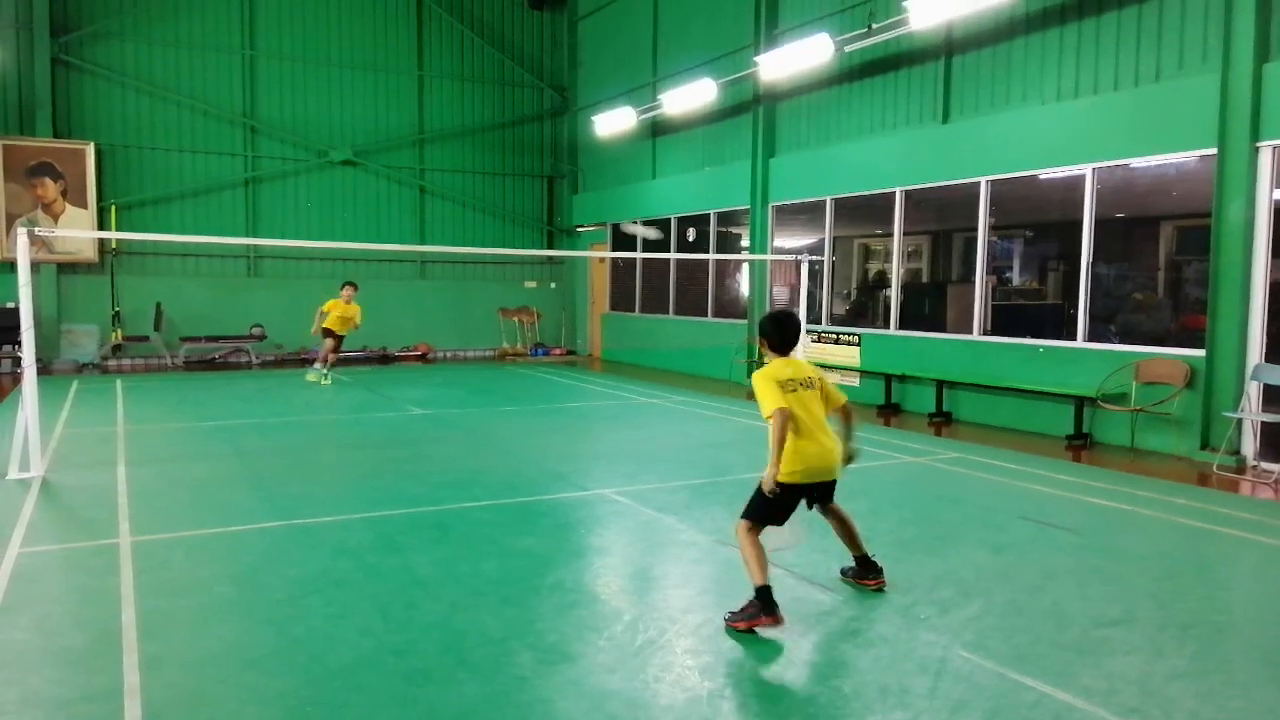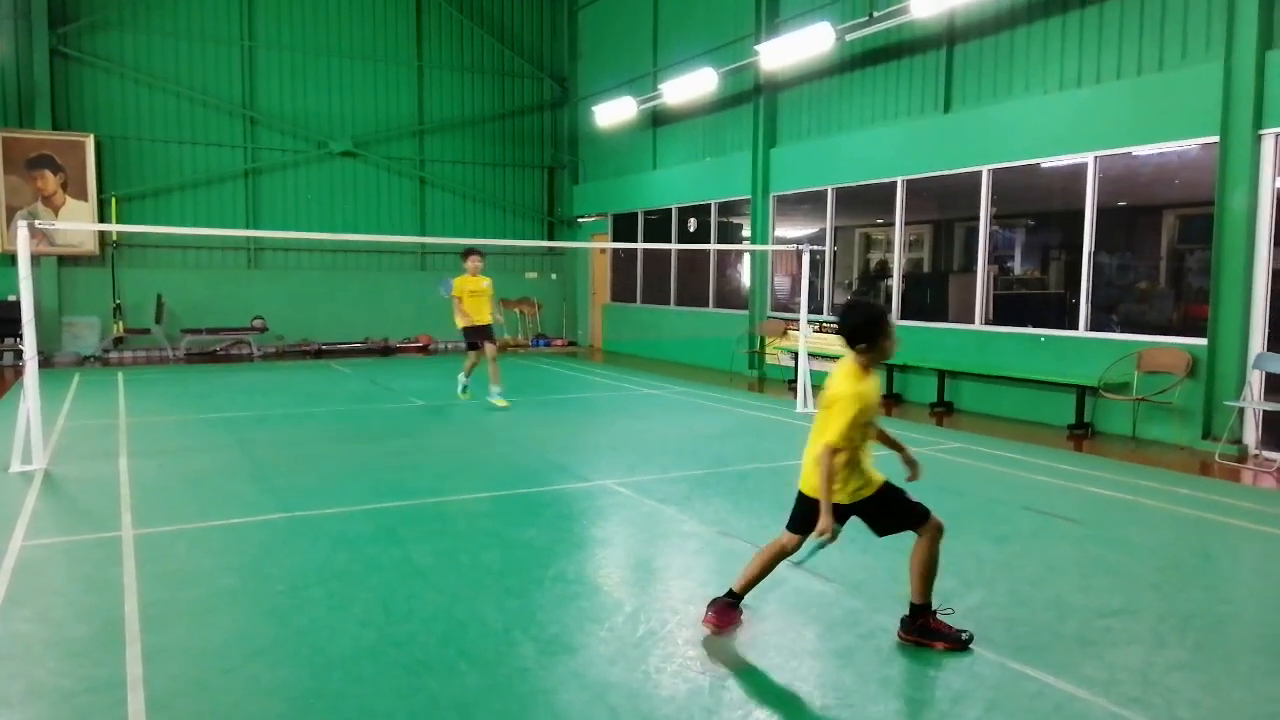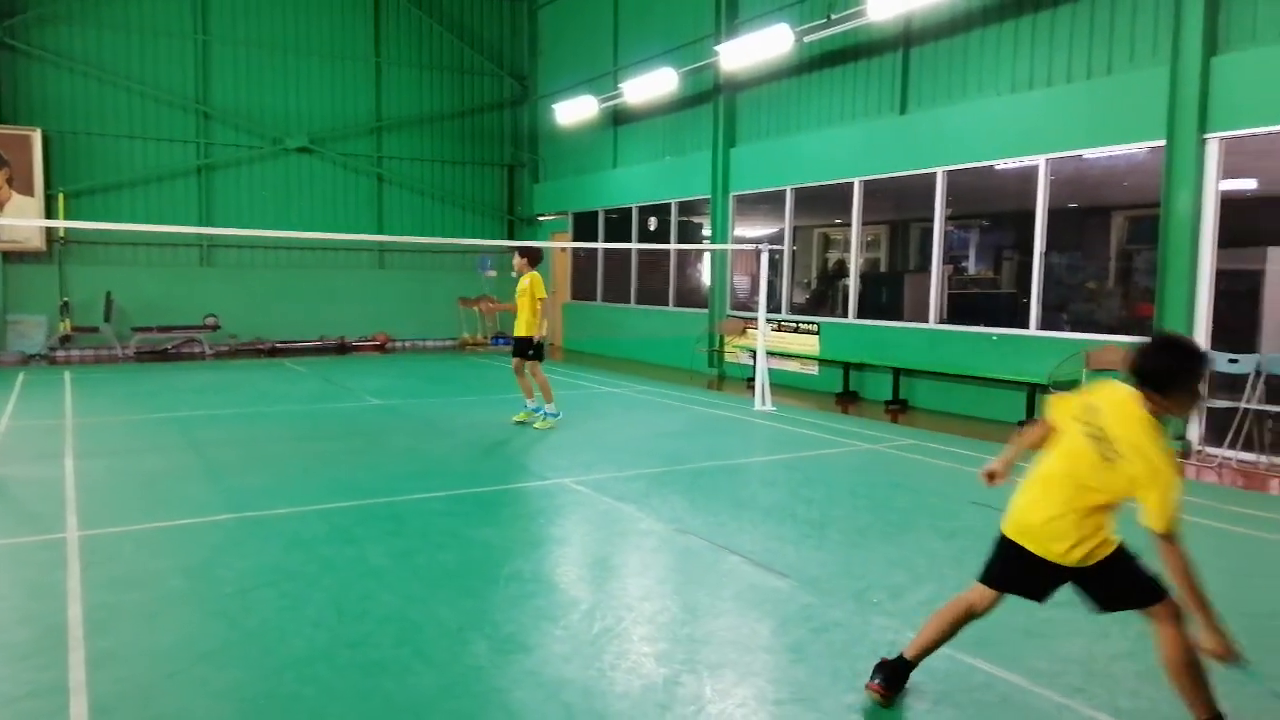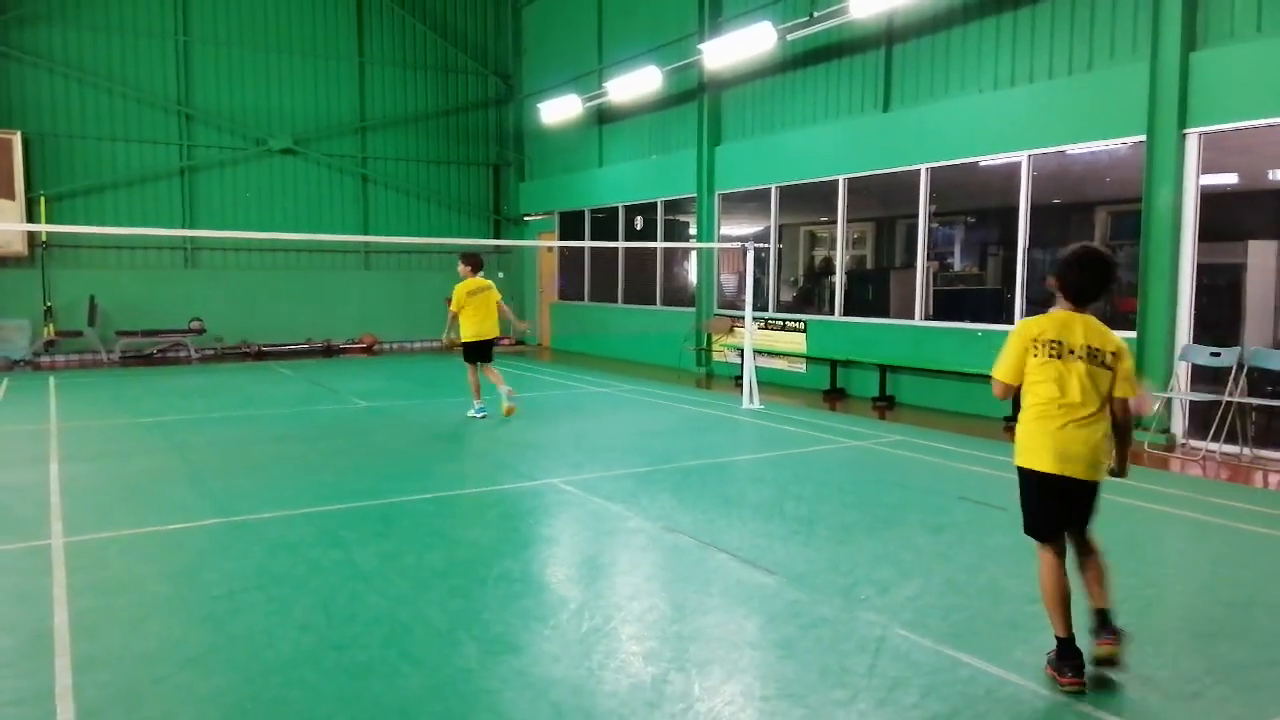
dt=1s
person 1, frame 1
left shoulder: (764, 376)
right shoulder: (811, 371)
left elbow: (780, 417)
right elbow: (845, 407)
left wrist: (772, 468)
right wrist: (847, 444)
left hip: (793, 465)
right hip: (827, 459)
left knee: (747, 529)
right knee: (827, 506)
left ankle: (764, 604)
right ankle: (867, 569)
person 1, frame 2
left shoulder: (856, 371)
right shoulder: (853, 391)
right elbow: (829, 453)
left wrist: (900, 449)
right wrist: (827, 513)
left hip: (831, 479)
right hip: (849, 483)
left knee: (790, 542)
right knee: (930, 528)
left ankle: (726, 604)
right ankle: (919, 620)
person 1, frame 3
left shoulder: (1109, 394)
right shoulder: (1154, 457)
left elbow: (1046, 425)
right elbow: (1169, 546)
left wrist: (1006, 460)
right wrist: (1209, 627)
left hip: (1027, 521)
right hip: (1074, 539)
left knee: (976, 601)
right knee: (1167, 616)
left ankle: (890, 673)
person 1, frame 4
left shoulder: (1030, 331)
right shoulder: (1114, 344)
left elbow: (1001, 391)
right elbow: (1122, 412)
left wrist: (1025, 376)
right wrist: (1122, 456)
left hip: (1040, 453)
right hip: (1087, 458)
left knee: (1049, 549)
right knee: (1080, 540)
left ankle: (1067, 656)
right ankle: (1104, 627)
